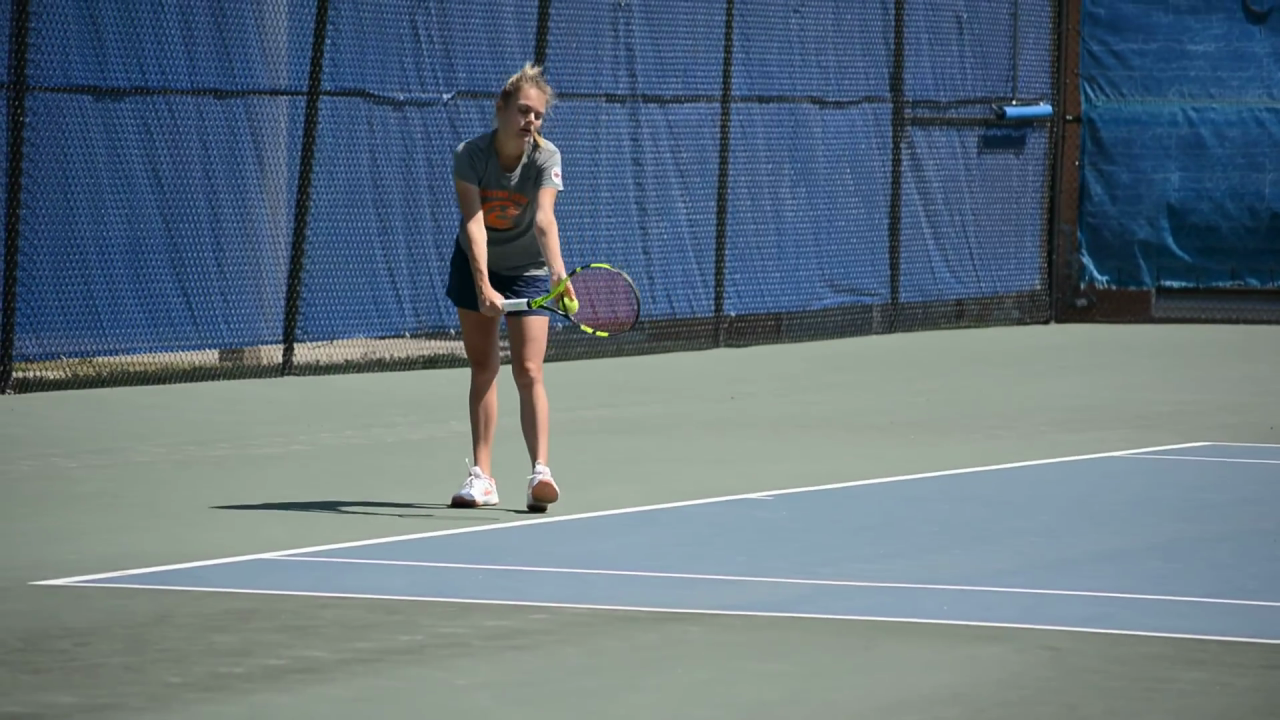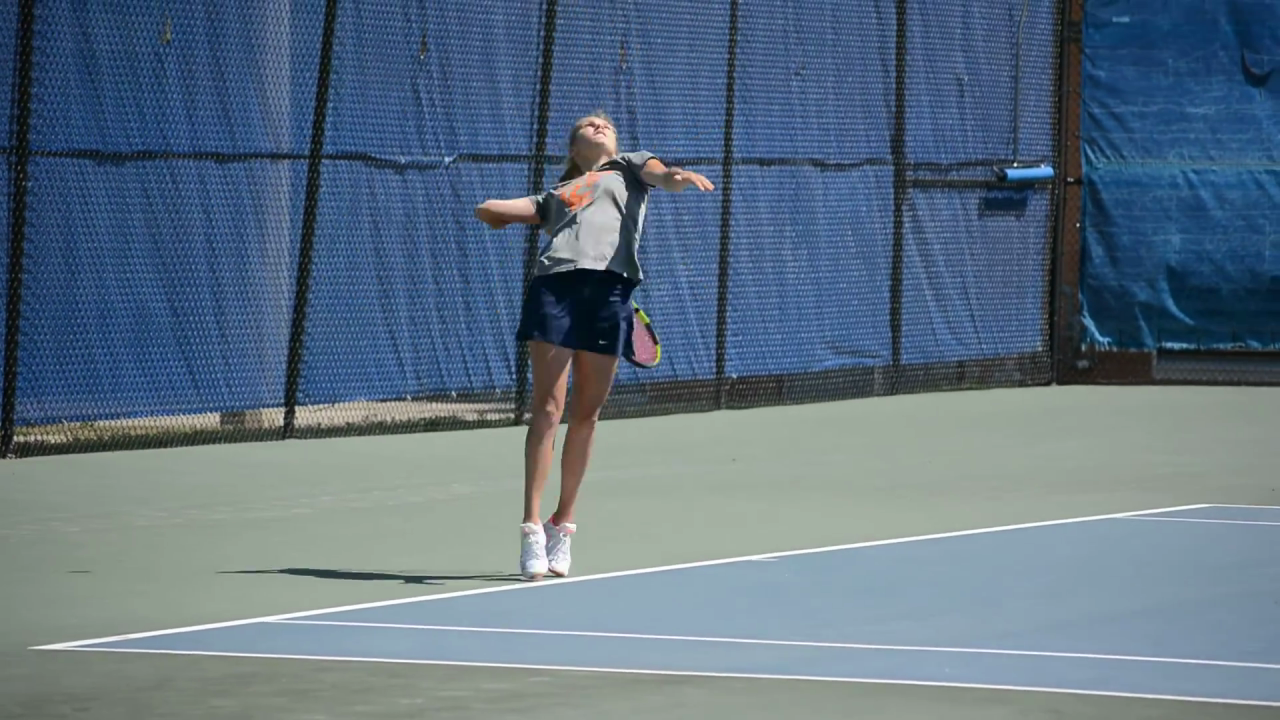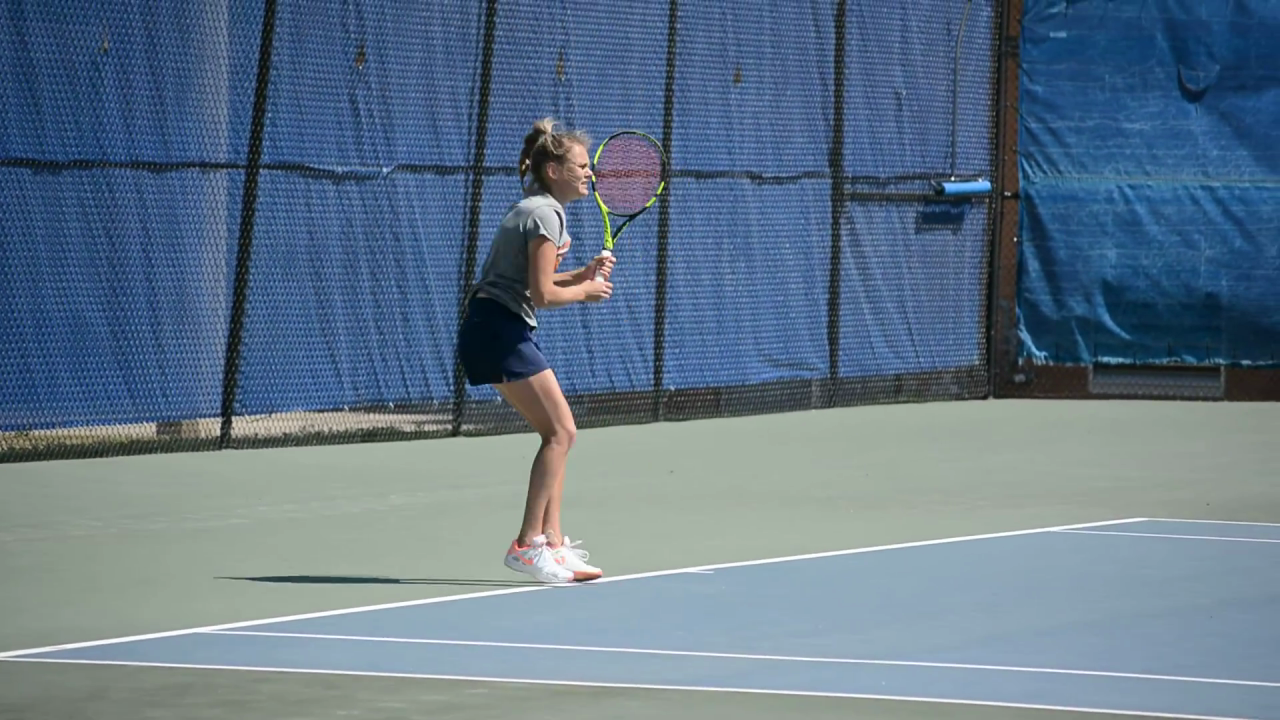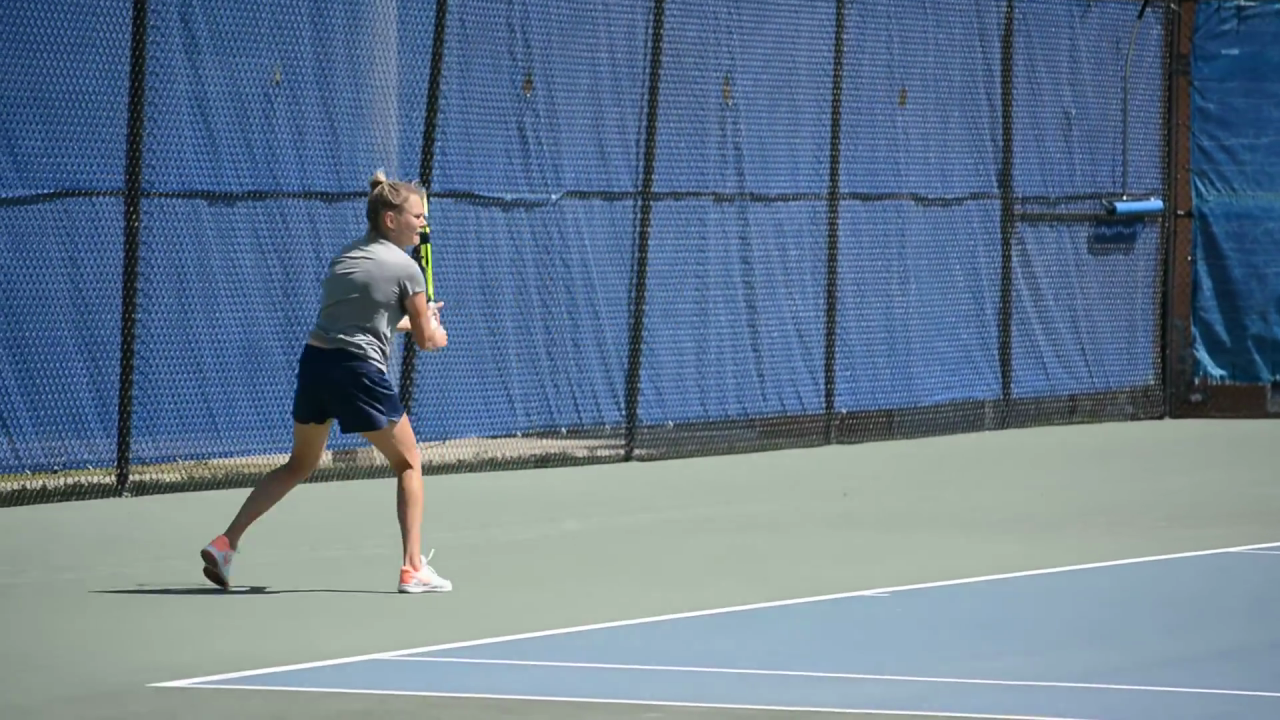
dt=1s
person 1, frame 1
left shoulder: (546, 157)
right shoulder: (469, 154)
left elbow: (544, 219)
right elbow: (474, 223)
left wrist: (559, 275)
right wrist: (483, 285)
left hip: (527, 273)
right hip: (476, 268)
left knee: (529, 370)
right knee: (483, 369)
left ankle: (540, 471)
right ankle: (482, 476)
person 1, frame 2
left shoulder: (627, 166)
right shoulder: (555, 193)
left elbow: (657, 172)
right elbow: (487, 210)
left wrist: (680, 175)
right wrist: (511, 213)
left hip: (607, 291)
right hip: (554, 284)
left knee: (584, 418)
right knee: (547, 412)
left ankle: (560, 525)
right ankle: (531, 530)
person 1, frame 3
left shoulder: (533, 209)
right shoulder: (544, 214)
right elbow: (543, 296)
left wrist: (584, 274)
right wrist: (586, 291)
left hip: (500, 330)
right hip: (501, 330)
left knee: (560, 431)
right knee: (561, 431)
left ankle: (544, 544)
right ankle: (529, 545)
person 1, frame 4
left shoulder: (344, 256)
right shoulder: (405, 269)
right elbow: (426, 336)
left wrist: (408, 323)
right wrist: (436, 334)
left hip: (314, 367)
right hip: (357, 375)
left knee: (299, 467)
right knee: (409, 465)
left ankle: (224, 545)
right ankle: (414, 568)
